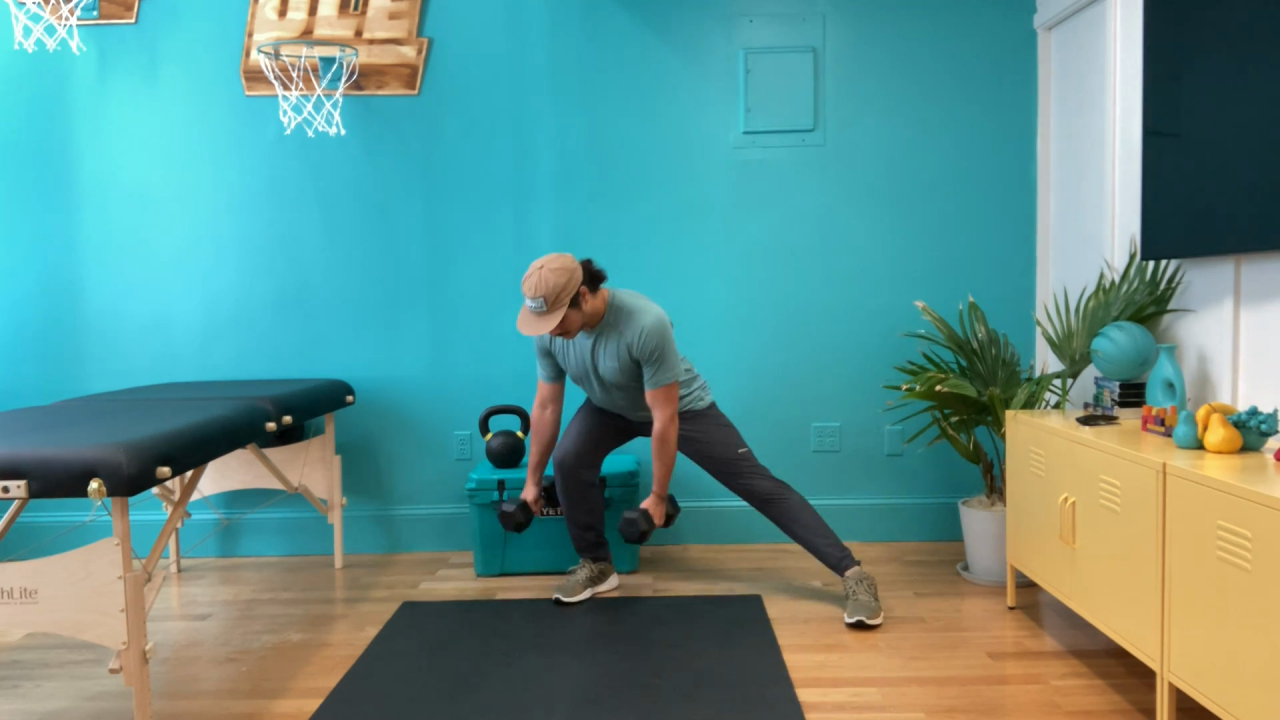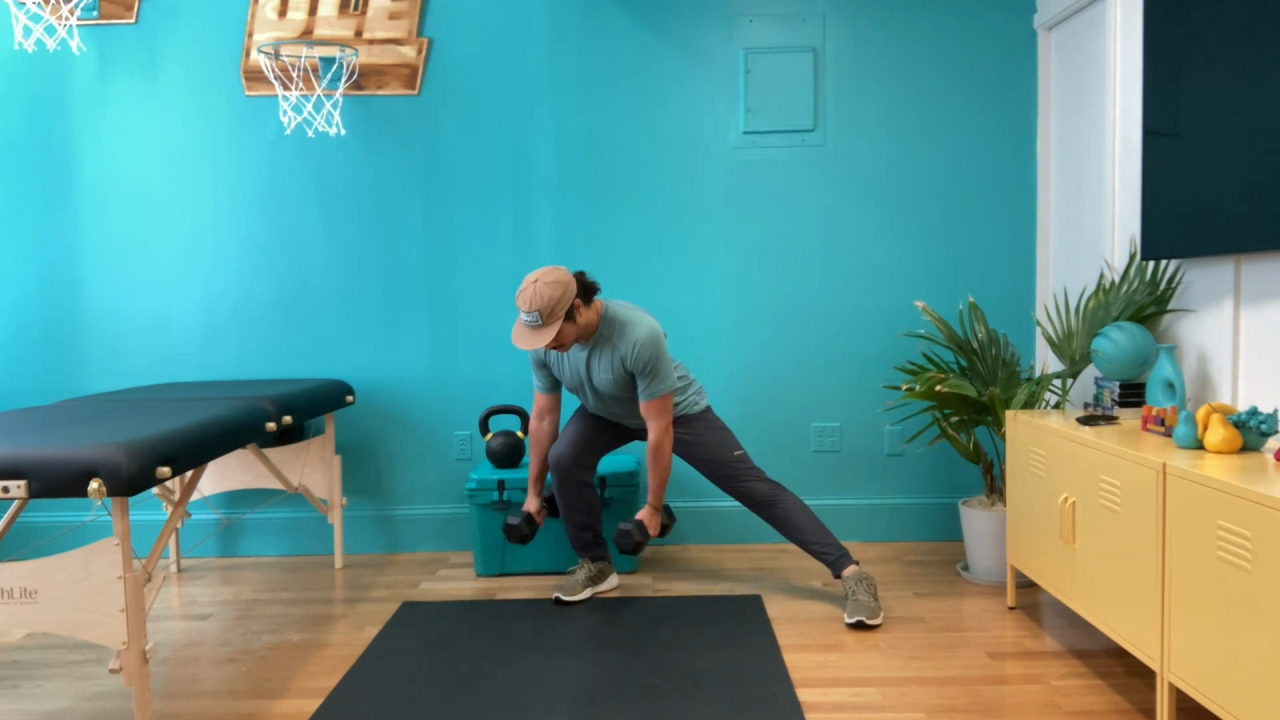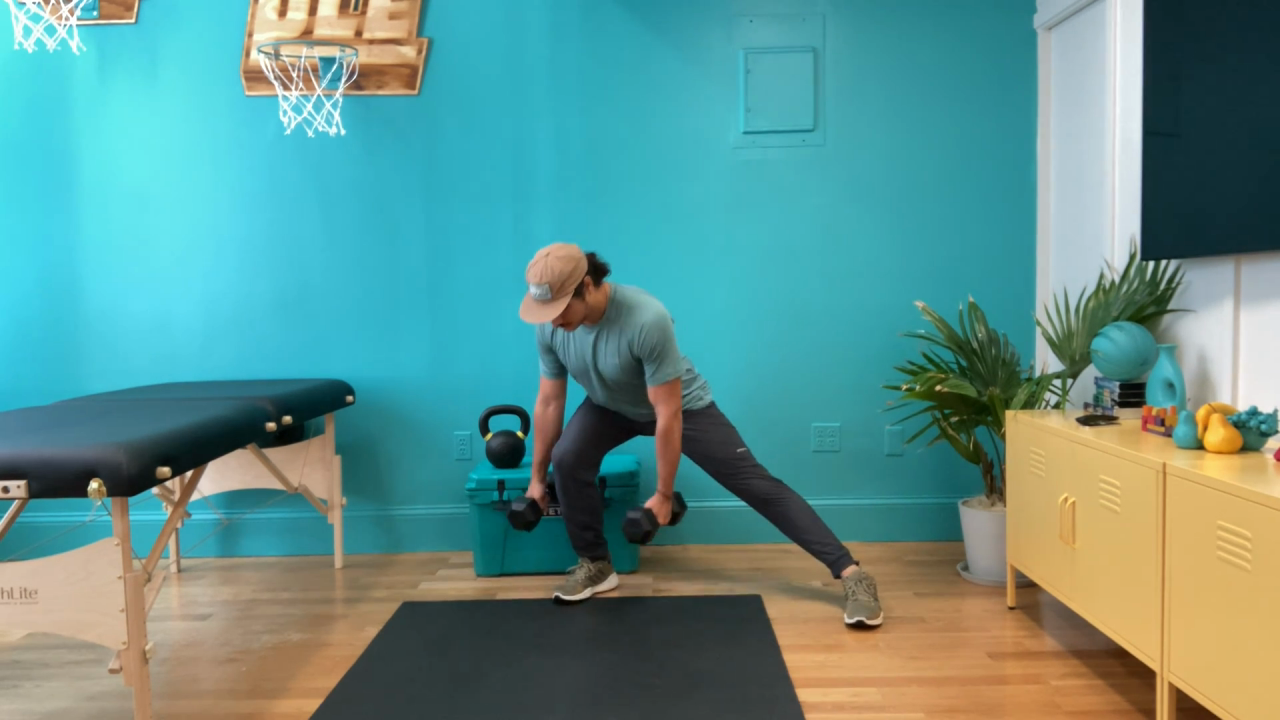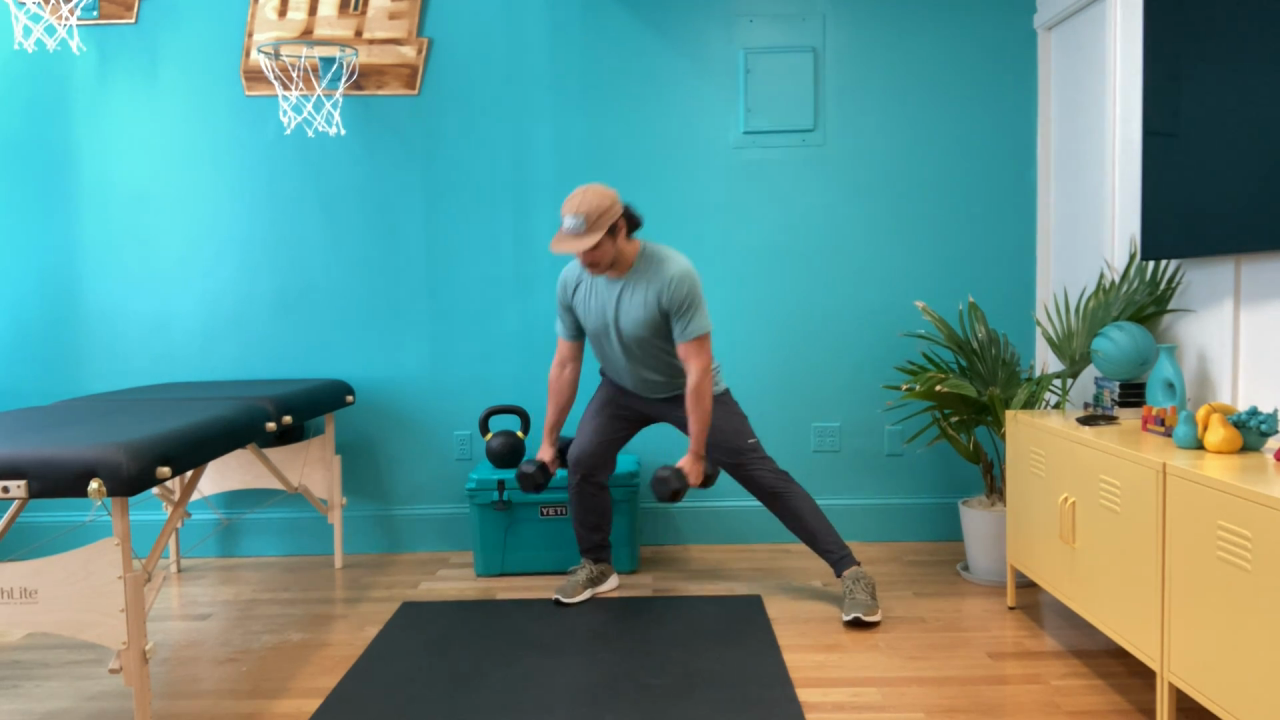
dt=0.2s
person 1, frame 1
left shoulder: (645, 323)
right shoulder: (548, 333)
left elbow: (665, 417)
right elbow: (546, 406)
left wrist: (658, 495)
right wrist: (533, 479)
left hip: (684, 405)
left knee: (758, 484)
right knee: (569, 460)
left ankle: (852, 573)
right ankle: (595, 564)
person 1, frame 2
left shoulder: (638, 335)
right shoulder: (544, 345)
left elbow: (659, 430)
right elbow: (543, 418)
left wrist: (654, 507)
right wrist: (533, 491)
left hip: (678, 410)
left knee: (754, 486)
right knee: (565, 461)
left ankle: (851, 573)
right ankle: (595, 564)
person 1, frame 3
left shoulder: (646, 320)
right shoulder: (549, 327)
left elbow: (667, 414)
right elbow: (548, 403)
left wrist: (663, 495)
right wrist: (536, 477)
left hip: (680, 405)
right hip: (609, 406)
left knee: (756, 483)
right knee: (569, 463)
left ankle: (850, 573)
right ankle: (595, 564)
person 1, frame 4
left shoulder: (673, 277)
right shoulder: (571, 282)
left elbow: (699, 370)
right elbow: (565, 363)
left wrist: (696, 454)
right wrist: (548, 440)
left hip: (689, 391)
right hip: (623, 389)
left knee: (764, 476)
right knee: (583, 462)
left ankle: (851, 573)
right ankle: (596, 565)
